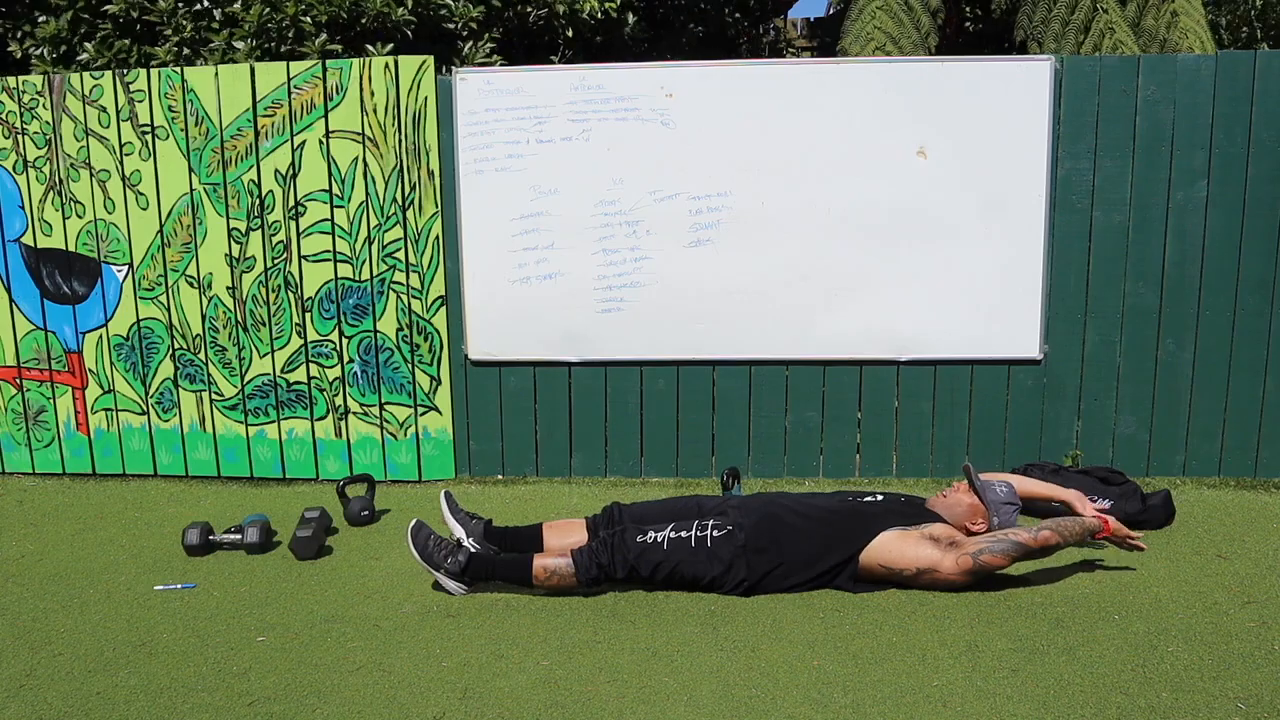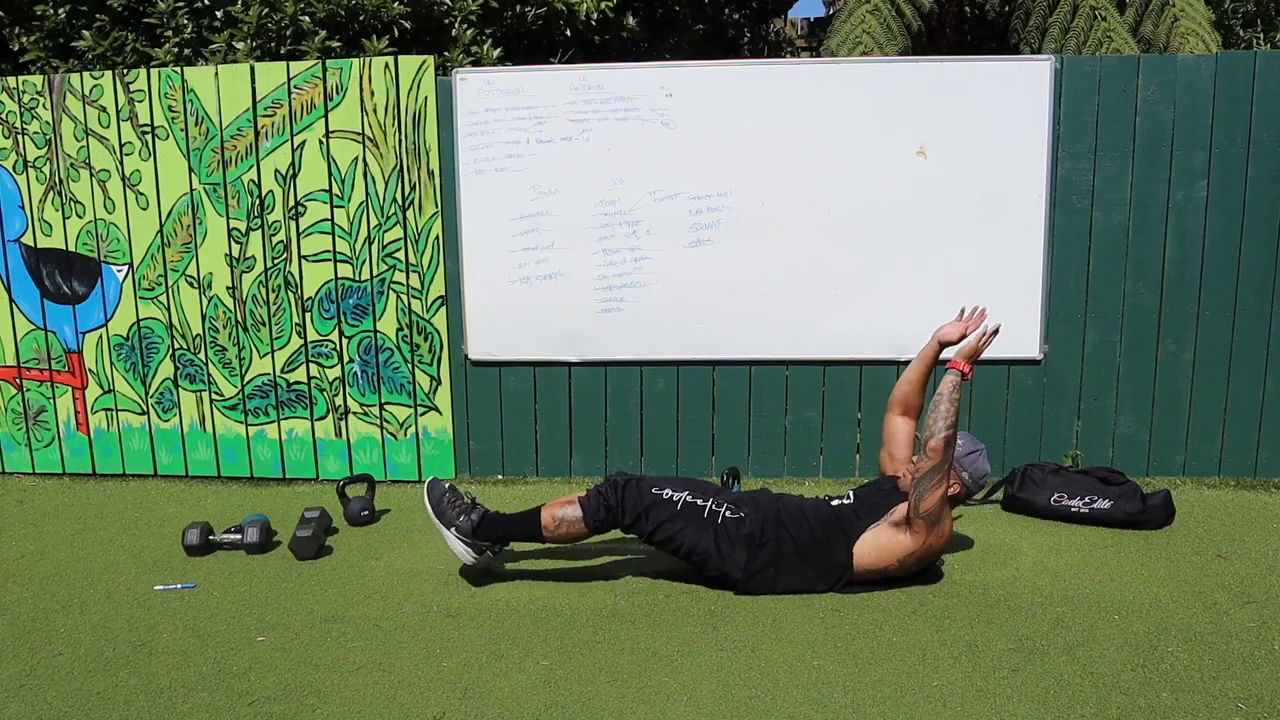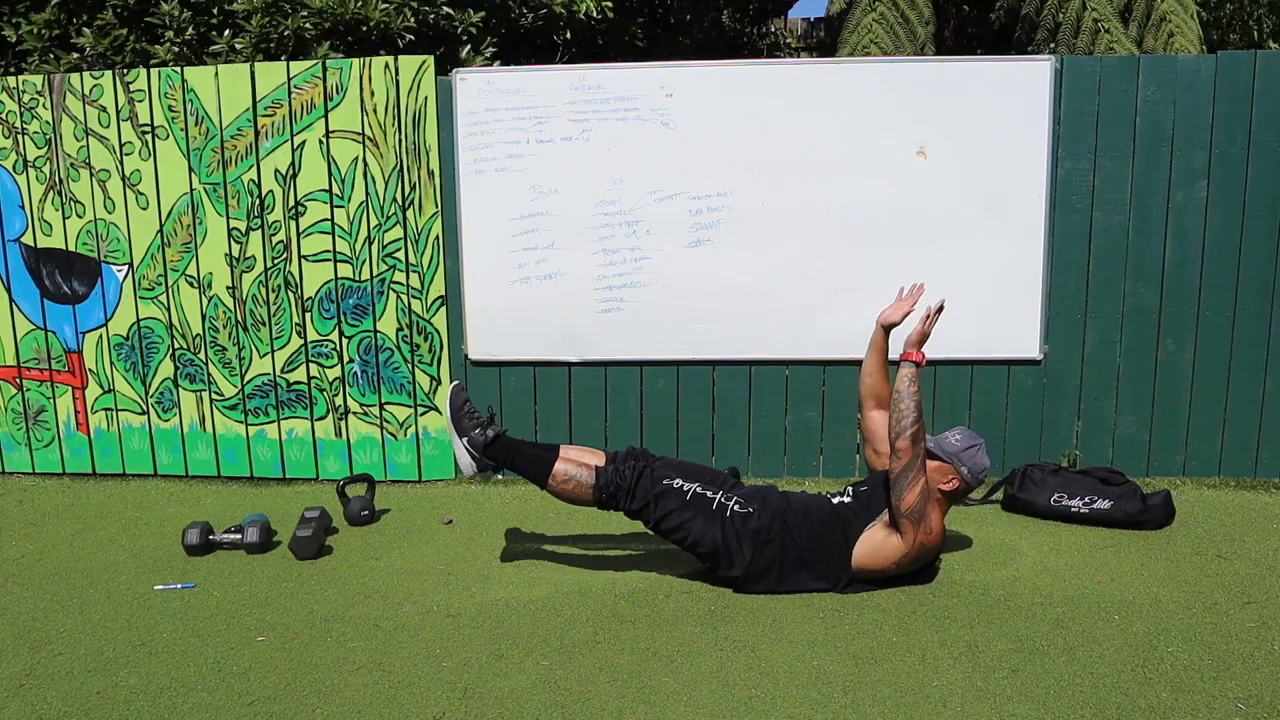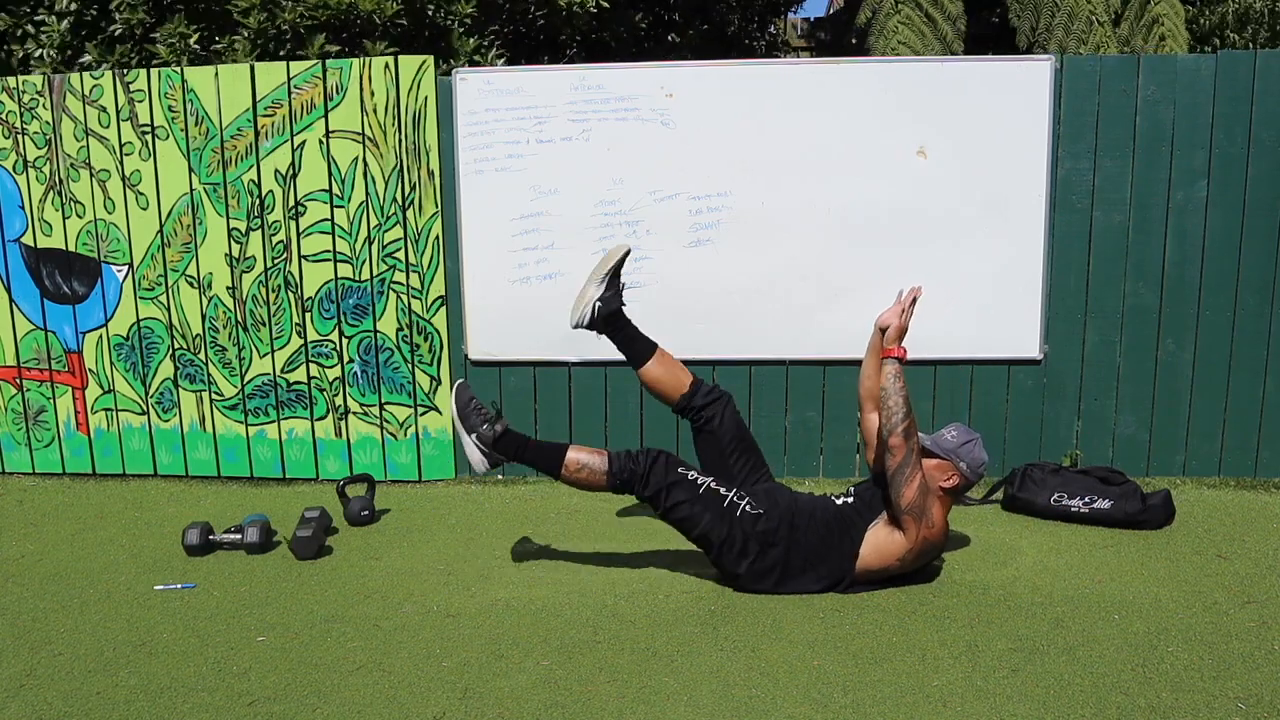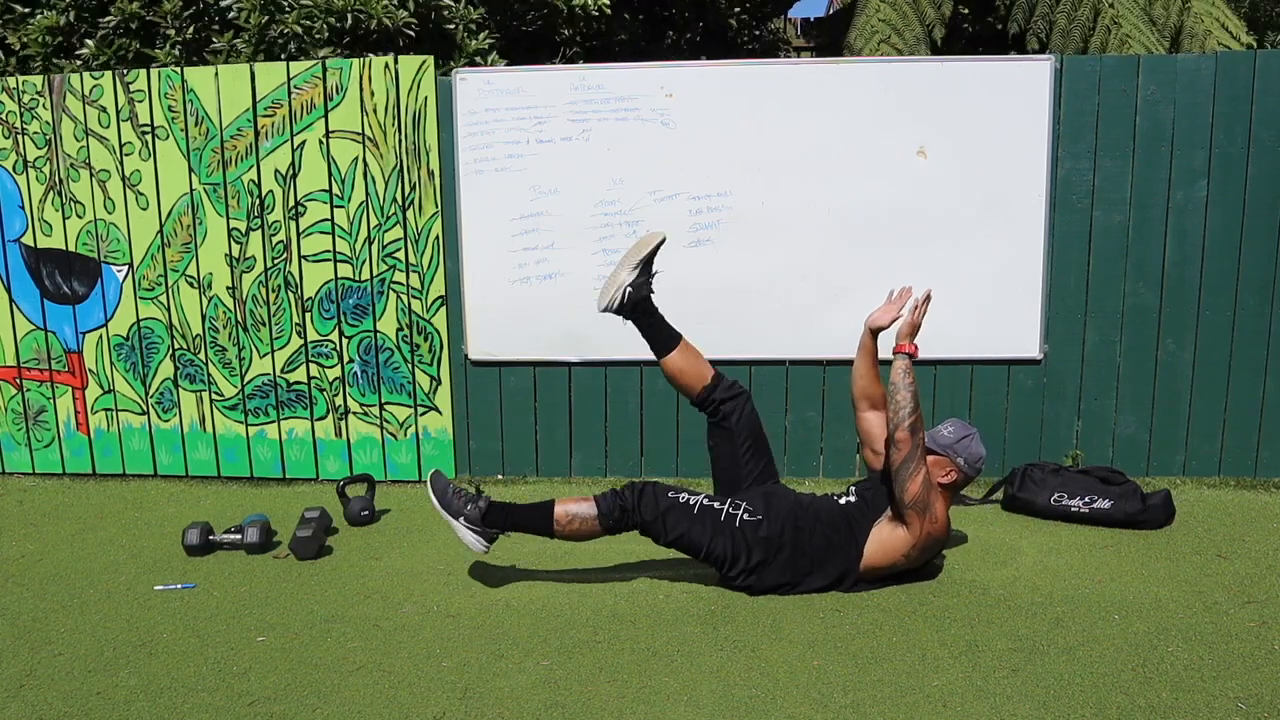
dt=1s
person 1, frame 1
left shoulder: (949, 552)
right shoulder: (927, 515)
left elbow: (1018, 539)
right elbow: (993, 478)
left wrist: (1091, 520)
right wrist: (1072, 488)
left hip: (755, 554)
right hip: (758, 517)
left knee: (615, 554)
right knee: (619, 520)
left ankle: (475, 568)
right ankle: (491, 538)
person 1, frame 2
left shoulder: (927, 531)
right shoulder: (903, 489)
left elbow: (933, 451)
right elbow: (901, 413)
left wrist: (958, 368)
right wrist: (936, 344)
left hip: (758, 554)
right hip: (762, 519)
left knee: (623, 494)
right knee: (624, 488)
left ankle: (487, 530)
right ankle: (494, 529)
person 1, frame 3
left shoulder: (922, 530)
right shoulder: (898, 485)
left elbow: (905, 446)
right elbow: (876, 411)
left wrist: (911, 356)
right wrist: (883, 329)
left hip: (758, 548)
right hip: (759, 510)
left knee: (630, 483)
right knee: (633, 464)
left ankle: (494, 448)
right ankle: (498, 446)
person 1, frame 4
left shoulder: (923, 529)
right shoulder: (898, 493)
left elbow: (897, 441)
right elbow: (871, 412)
left wrist: (892, 352)
right wrist: (876, 332)
left hip: (764, 551)
right hip: (772, 513)
left knee: (655, 470)
right knee: (708, 405)
left ankle: (504, 444)
right ankle: (611, 319)
person 1, frame 5
left shoulder: (923, 525)
right shoulder: (892, 480)
left elbow: (904, 428)
right elbow: (863, 402)
left wrist: (905, 350)
right wrist: (871, 332)
left hip: (765, 549)
right hip: (761, 506)
left knee: (640, 502)
right knee: (728, 399)
left ankle: (494, 517)
right ankle: (639, 304)
